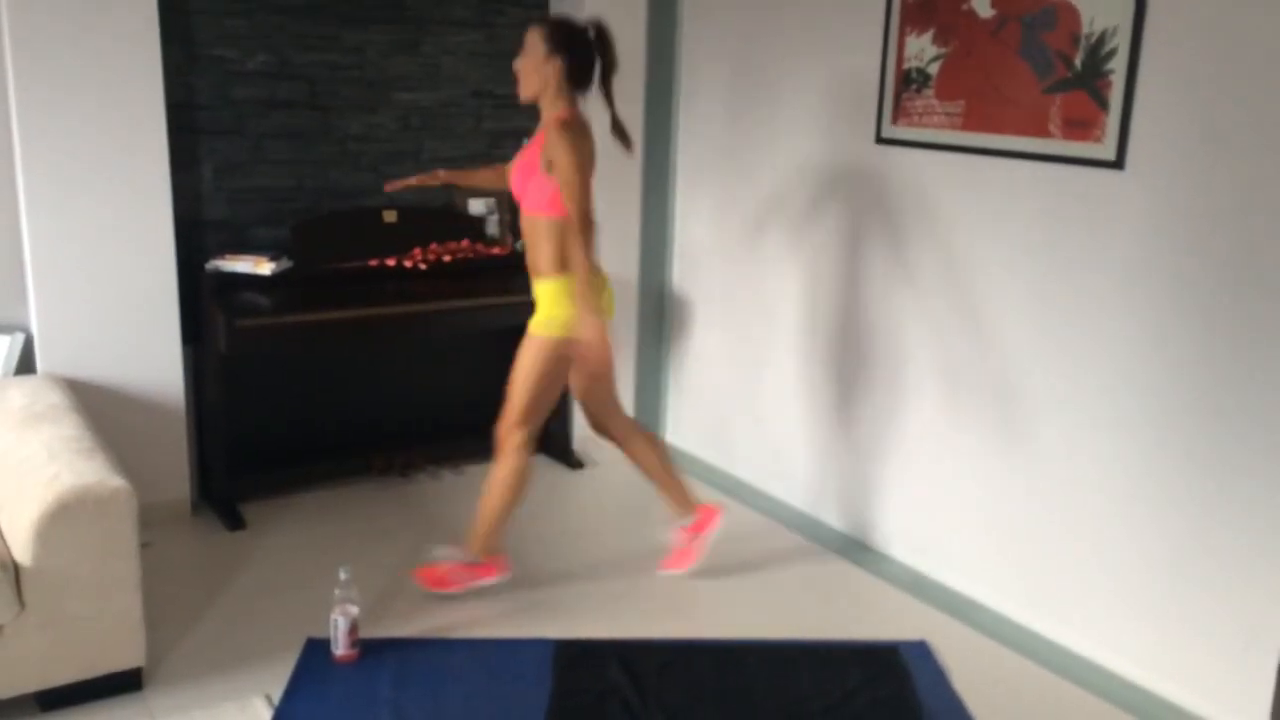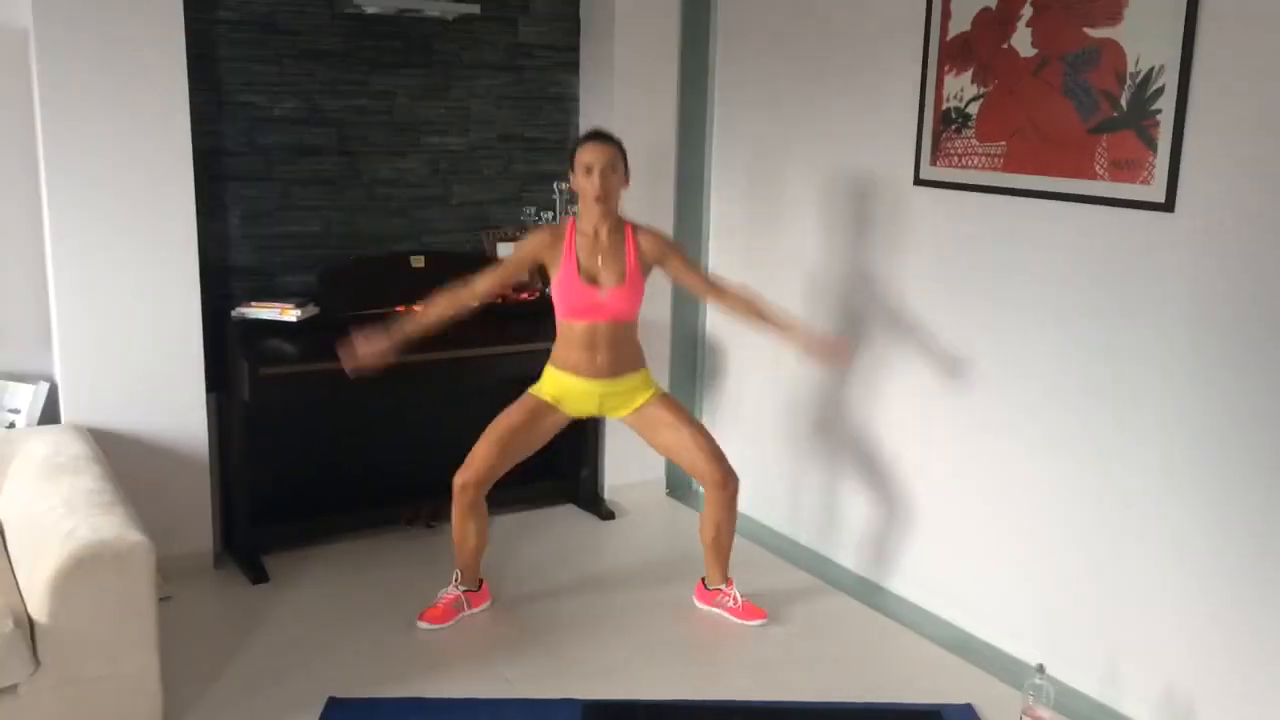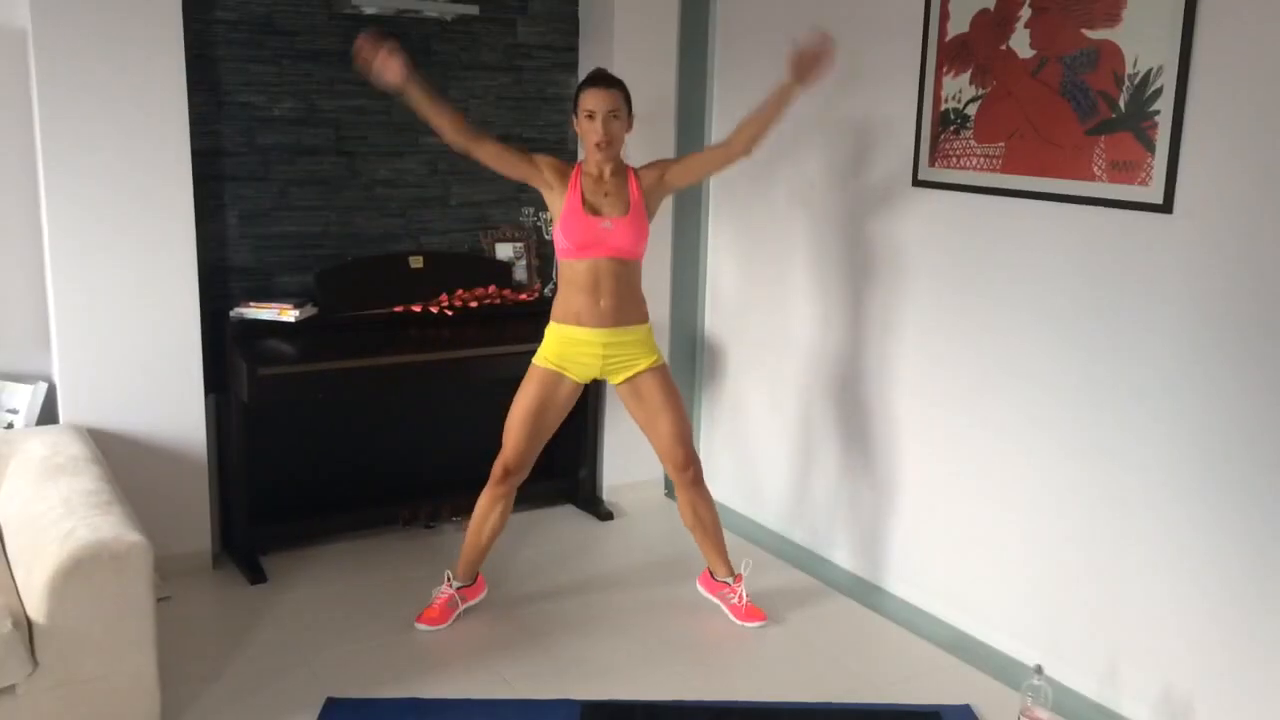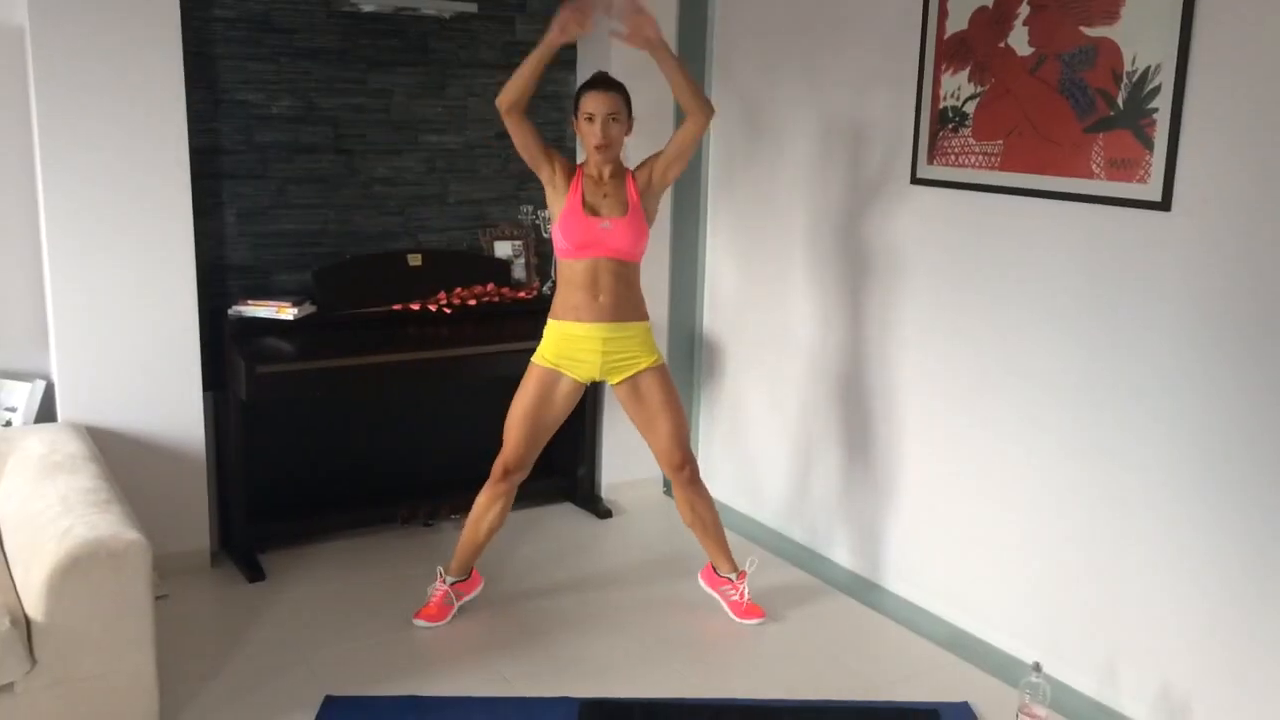
dt=0.3s
person 1, frame 1
left shoulder: (563, 131)
right shoulder: (553, 130)
left elbow: (581, 224)
right elbow: (508, 176)
left wrist: (591, 311)
right wrist: (439, 177)
left hip: (567, 300)
right hip: (566, 300)
left knee: (515, 431)
right knee: (608, 420)
left ankle: (481, 556)
right ankle: (692, 513)
person 1, frame 2
left shoulder: (646, 243)
right shoulder: (550, 241)
left elbow: (716, 290)
right elbow: (474, 289)
left wrist: (794, 332)
right wrist: (396, 334)
left hip: (631, 387)
right hip: (561, 386)
left knee: (720, 479)
right knee: (469, 481)
left ankle: (716, 588)
right ankle: (468, 587)
person 1, frame 3
left shoulder: (651, 181)
right shoulder: (553, 177)
left elbow: (738, 146)
right elbow: (467, 140)
left wrist: (790, 86)
right wrist: (408, 83)
left hip: (633, 349)
right hip: (565, 348)
left knee: (686, 469)
right knee: (506, 470)
left ankle: (721, 578)
right ankle: (463, 582)
person 1, frame 4
left shoulder: (647, 182)
right shoulder: (558, 178)
left elbow: (699, 114)
right elbow: (508, 106)
left hip: (633, 346)
right hip: (564, 344)
left knee: (682, 467)
right knee: (508, 468)
left ankle: (726, 573)
right ankle: (457, 578)
